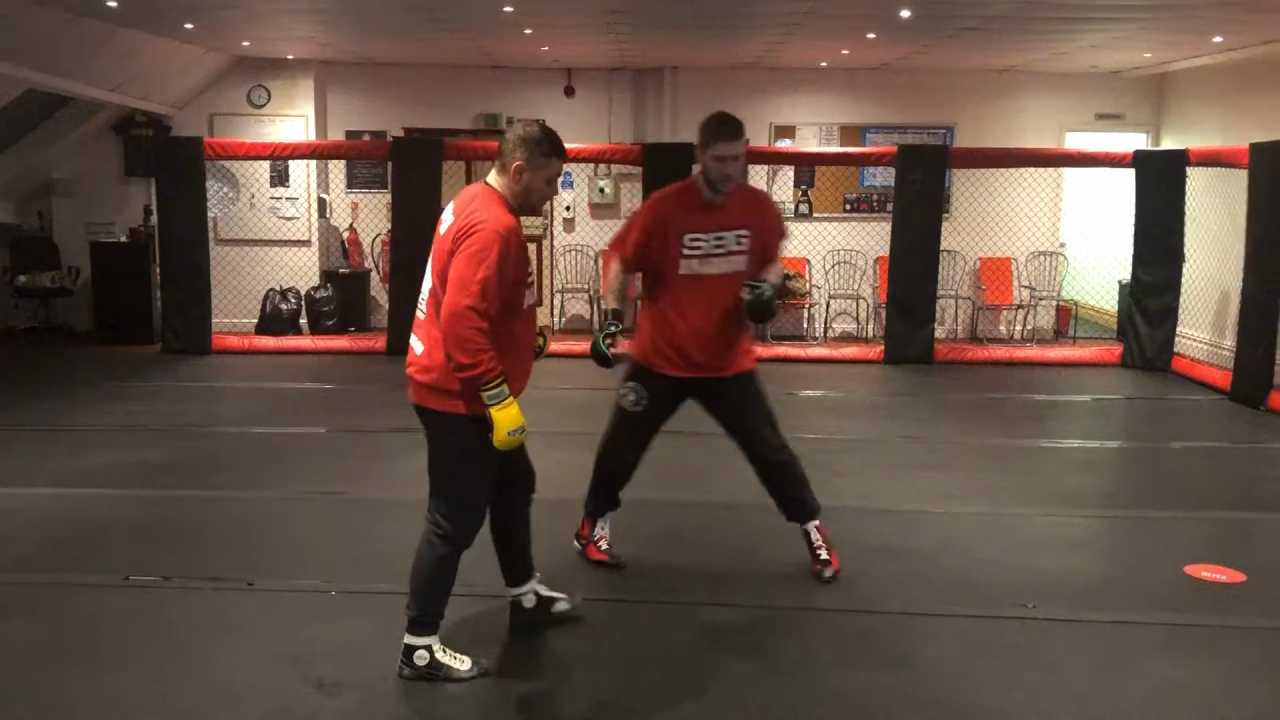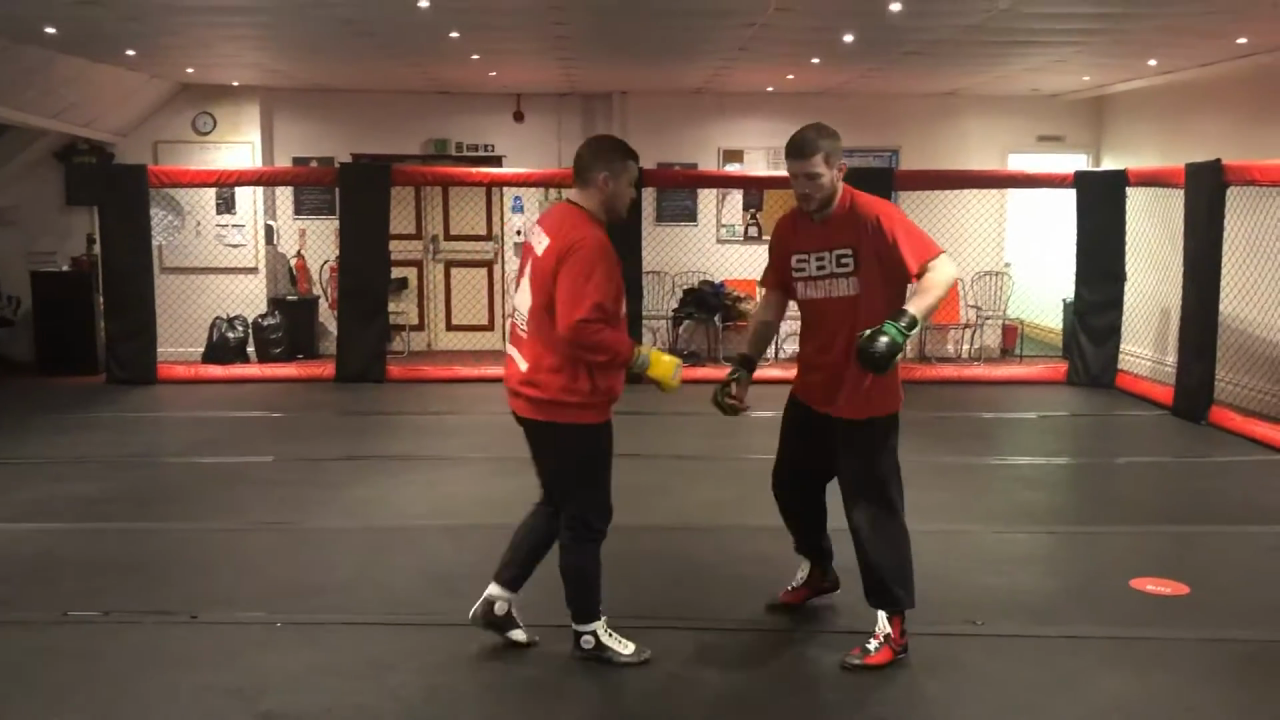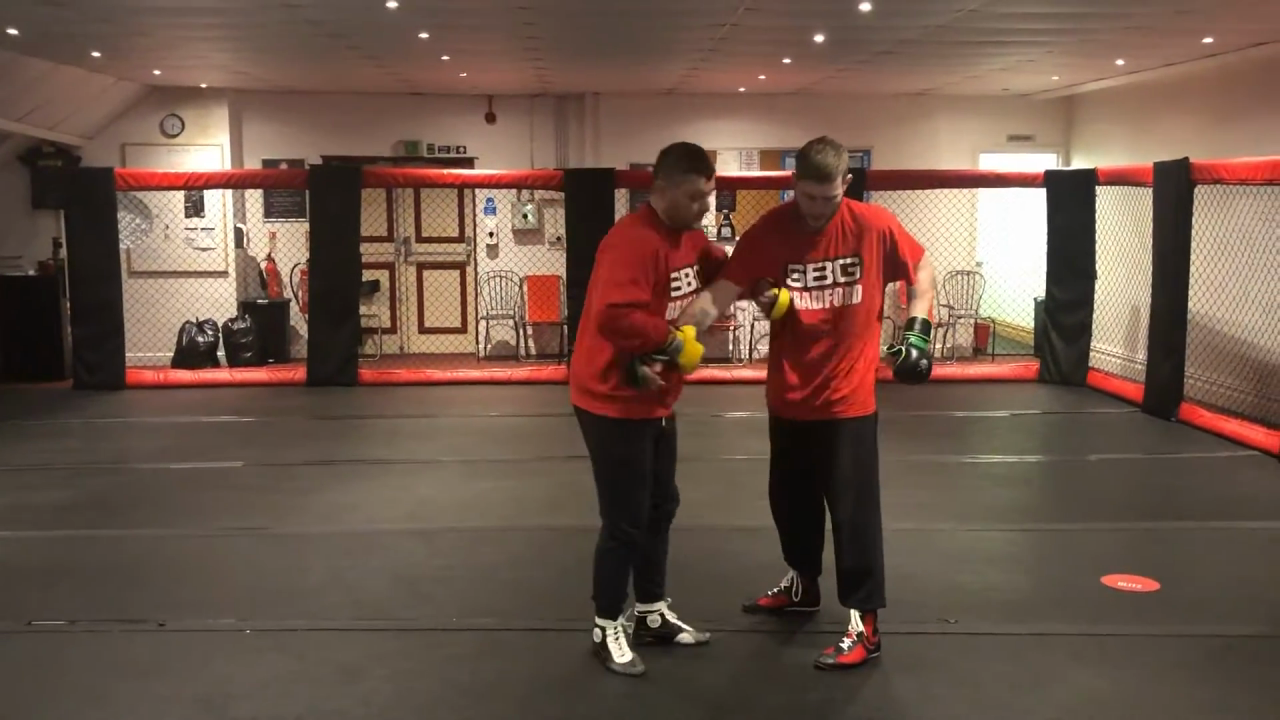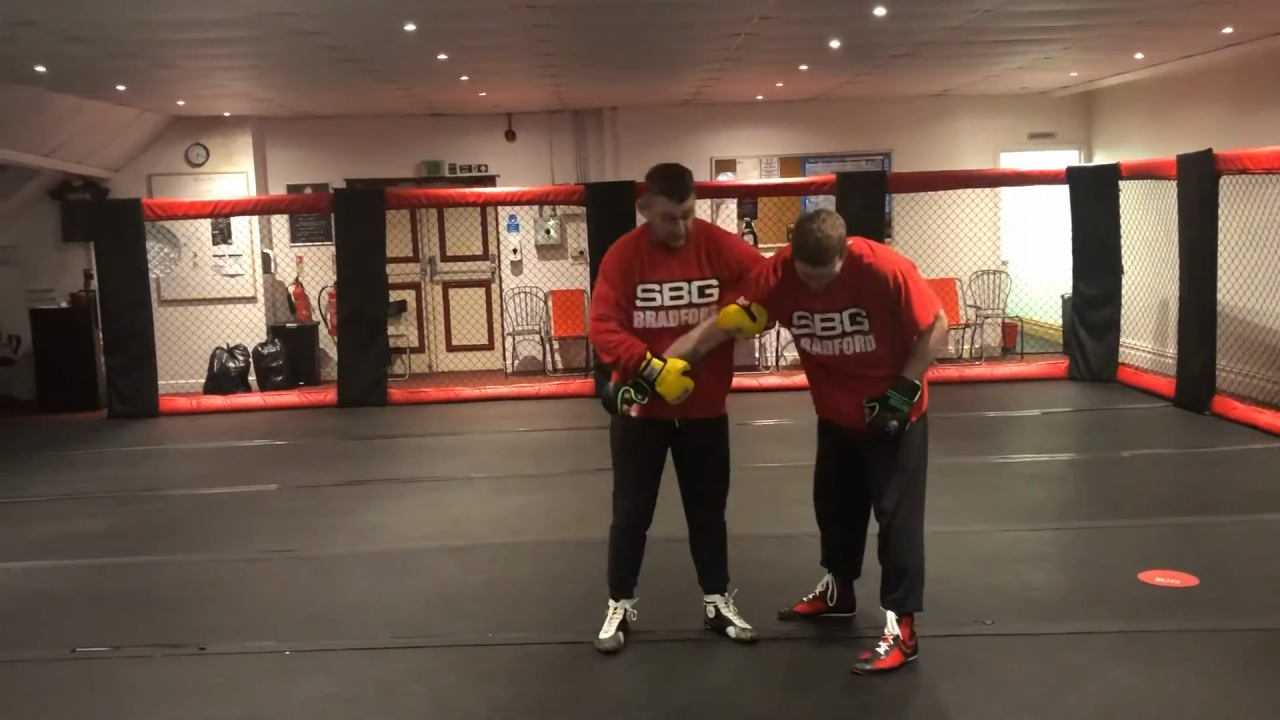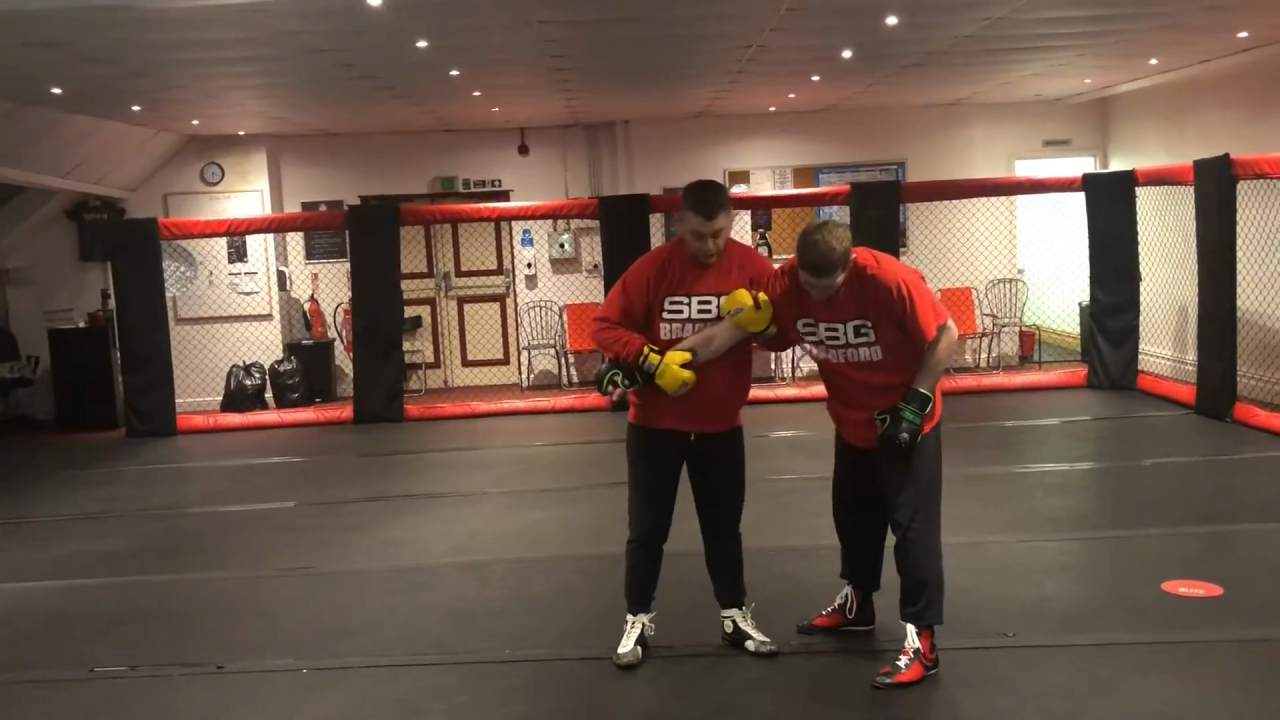
dt=1s
person 1, frame 1
left shoulder: (475, 203)
right shoulder: (493, 228)
right elbow: (464, 322)
left wrist: (525, 332)
right wrist: (500, 401)
left hip: (460, 389)
right hip: (458, 396)
left knee: (513, 487)
right knee: (455, 519)
left ankle: (524, 598)
right ankle: (420, 646)
person 1, frame 2
left shoulder: (552, 222)
right shoulder: (588, 243)
right elbow: (582, 329)
left wrist: (624, 351)
right wrist: (647, 361)
left hip: (539, 393)
right hip: (569, 404)
left knee: (557, 504)
right knee: (586, 520)
left ankle: (497, 599)
right ankle: (589, 632)
person 1, frame 3
left shoulder: (685, 236)
right shoulder: (633, 241)
left elbow: (720, 269)
right elbow: (614, 315)
right wrist: (677, 343)
left hip: (654, 401)
right hip: (612, 402)
left knee: (660, 507)
right knee: (625, 520)
left ankle: (651, 613)
right ankle: (608, 627)
person 1, frame 4
left shoulder: (719, 245)
right shoulder: (623, 255)
right elbow: (602, 328)
right wrist: (653, 370)
left hip: (705, 411)
right hip: (642, 410)
left knee: (708, 513)
right knee: (630, 516)
left ankle: (718, 603)
right ankle: (620, 606)
person 1, frame 5
left shoulder: (752, 265)
right shoulder: (654, 267)
right elbow: (605, 325)
right wrist: (653, 362)
left hip: (721, 425)
right hip: (655, 423)
left knee: (723, 526)
right knee: (647, 528)
left ankle: (735, 617)
right ankle: (637, 620)
person 2, frame 1
left shoulder: (758, 207)
right shoulder: (664, 206)
left elbow: (771, 260)
right elbow: (620, 263)
left wrist: (765, 288)
right wrist: (611, 319)
left hip: (730, 360)
right hip: (663, 357)
left knee: (767, 448)
right knee: (622, 444)
left ankle: (811, 529)
right ankle: (594, 524)
person 2, frame 2
left shoulder: (875, 217)
right shoulder: (788, 228)
left elbow: (942, 270)
right elbow: (773, 303)
left wrist: (899, 325)
right wrist: (745, 366)
left hip: (867, 395)
right hip: (810, 390)
left knee: (873, 509)
right knee: (791, 486)
left ankle: (892, 623)
right ankle: (817, 570)
person 2, frame 3
left shoulder: (876, 226)
right shoulder: (768, 232)
left elbow: (921, 270)
right elbow: (717, 295)
left wrist: (916, 331)
left hip: (849, 399)
right hip: (788, 398)
left knee: (854, 508)
right knee: (789, 498)
left ankle: (864, 624)
right ankle: (802, 582)
person 2, frame 4
left shoulder: (886, 269)
right shoulder: (776, 274)
left elbow: (935, 327)
right elbow: (721, 325)
left wrist: (901, 393)
left hip: (893, 409)
right hip: (835, 412)
left knee: (897, 512)
right knee: (833, 504)
left ankle: (900, 627)
right ankle: (837, 589)
person 2, frame 5
left shoulder: (891, 280)
right shoulder: (785, 285)
left elbow: (944, 335)
right elbow: (730, 329)
left wrist: (914, 402)
left hip: (906, 421)
right hip: (852, 424)
left knee: (913, 524)
right knee: (853, 515)
left ankle: (921, 640)
right ankle: (856, 602)
